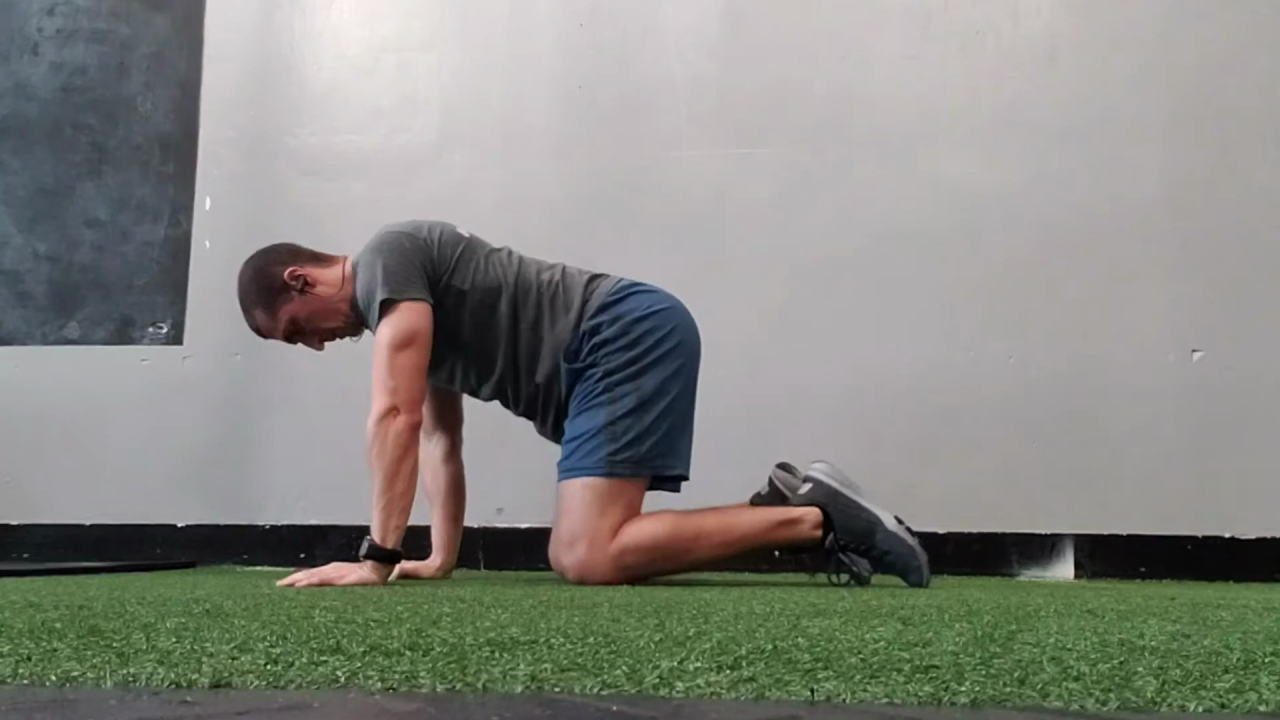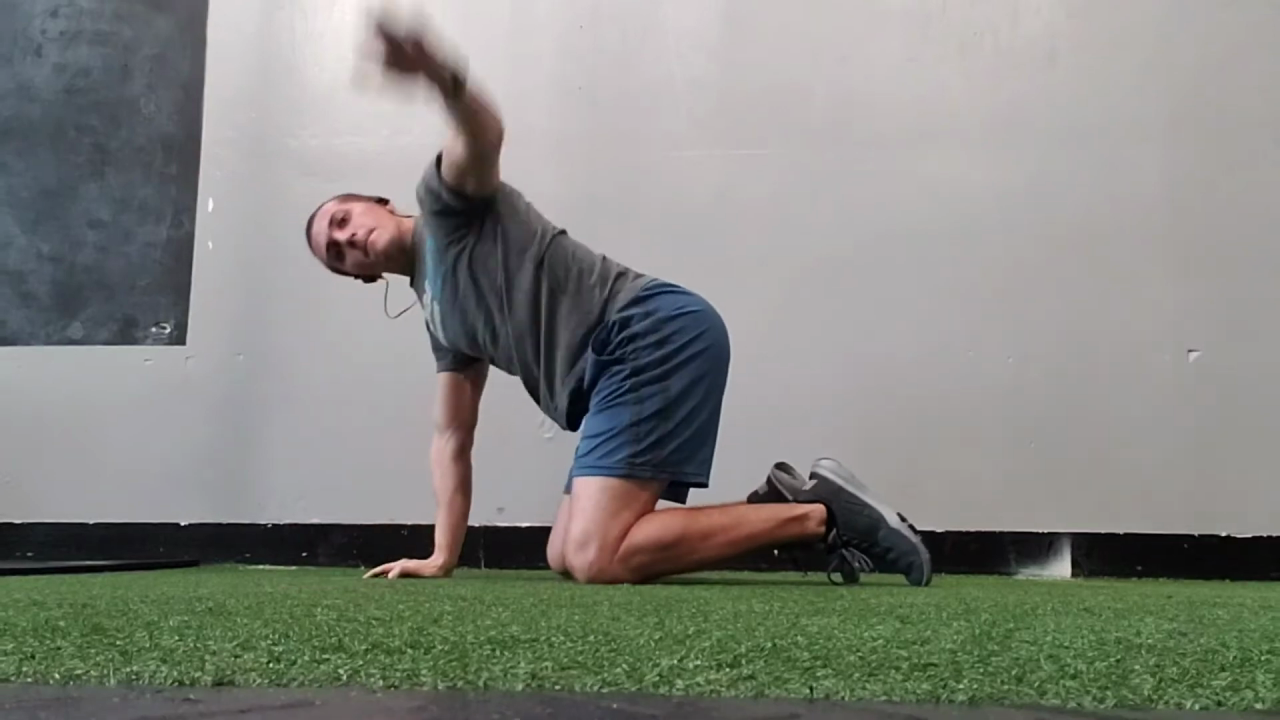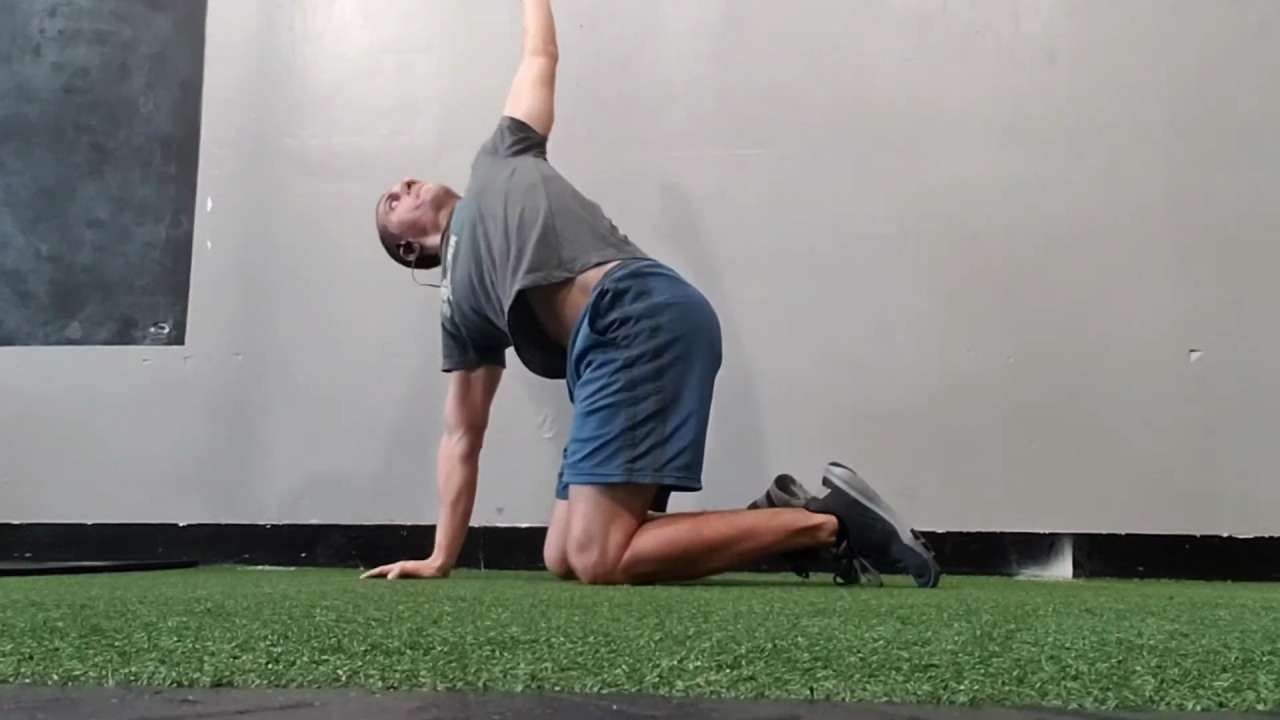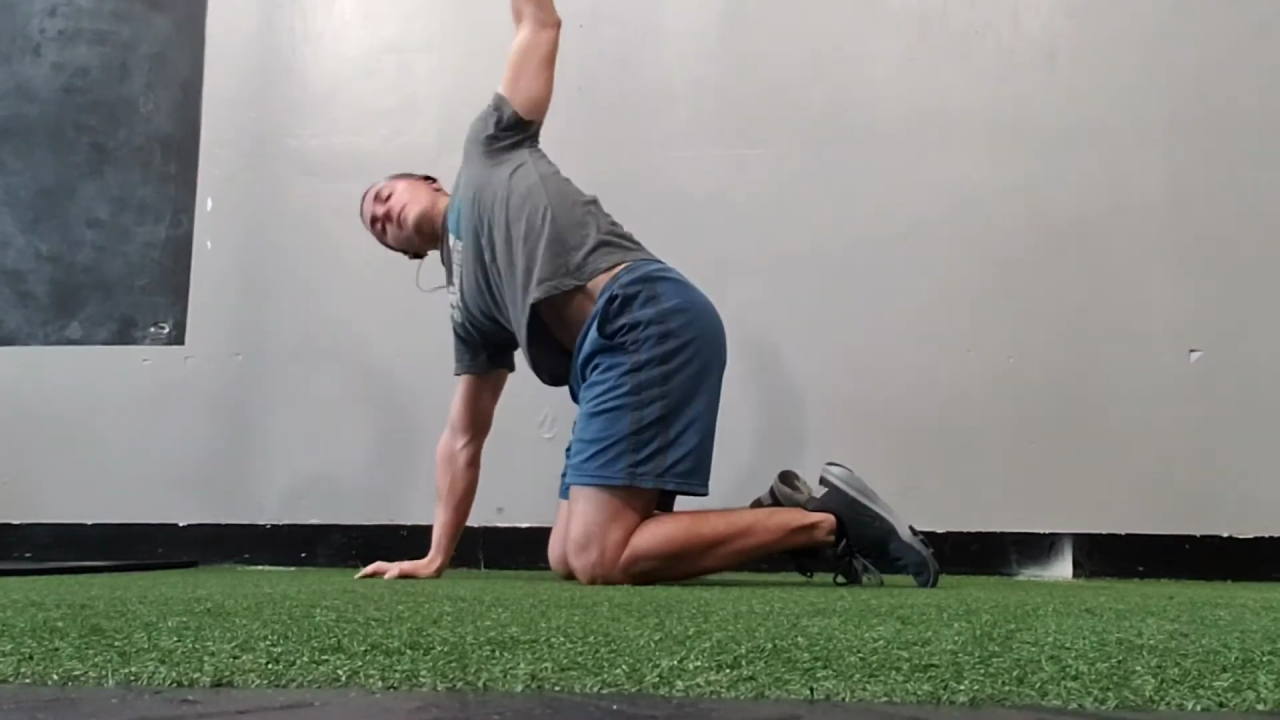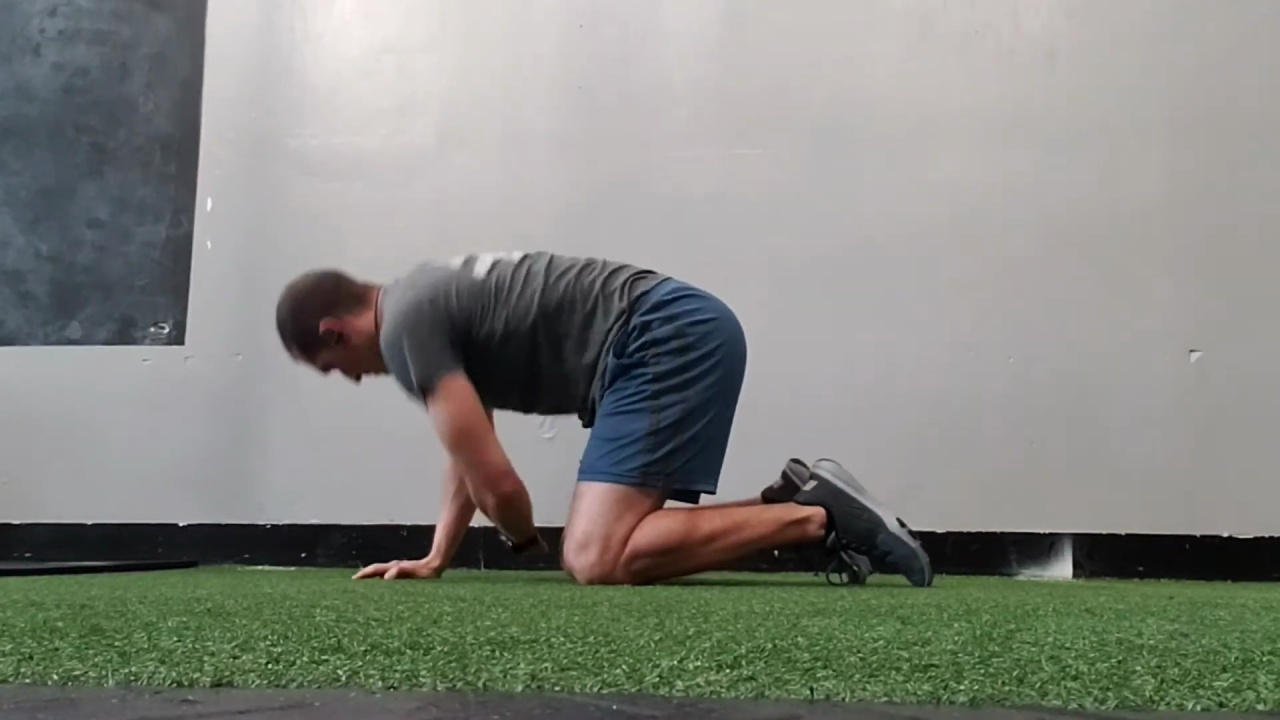
dt=0.7s
person 1, frame 1
left shoulder: (386, 260)
right shoulder: (408, 310)
left elbow: (396, 417)
right elbow: (439, 434)
left wrist: (376, 557)
right wrist: (442, 558)
left hip: (629, 331)
right hip: (621, 349)
left knee: (589, 560)
right knee: (575, 553)
left ankle: (813, 517)
right ankle: (778, 506)
person 1, frame 2
left shoulder: (448, 203)
right shoulder: (438, 311)
left elbow: (482, 130)
right elbow: (453, 438)
left wrist: (438, 71)
right wrist: (442, 555)
left hip: (657, 338)
right hip: (625, 368)
left knee: (596, 557)
right knee: (567, 555)
left ankle: (818, 512)
right ankle: (773, 507)
person 1, frame 3
left shoulder: (498, 162)
right shoulder: (458, 301)
left elbow: (539, 58)
right elbow: (461, 435)
right wrist: (440, 557)
left hip: (643, 319)
right hip: (612, 348)
left knee: (601, 563)
right knee: (565, 559)
left ankle: (828, 520)
right ankle: (786, 520)
person 1, frame 4
left shoulder: (488, 152)
right shoulder: (467, 303)
right elbow: (462, 437)
right wrist: (435, 557)
left hip: (648, 325)
right hip: (618, 353)
left knee: (600, 562)
right knee: (569, 556)
left ankle: (825, 521)
right ankle: (786, 516)
person 1, frame 5
left shoulder: (409, 324)
right shoulder: (433, 313)
left elbow: (493, 481)
right elbow: (468, 450)
left wrist: (524, 541)
right wrist: (435, 556)
left hip: (671, 335)
right hip: (681, 336)
left knee: (595, 560)
right knee: (590, 549)
left ankle: (815, 516)
right ankle: (790, 499)
